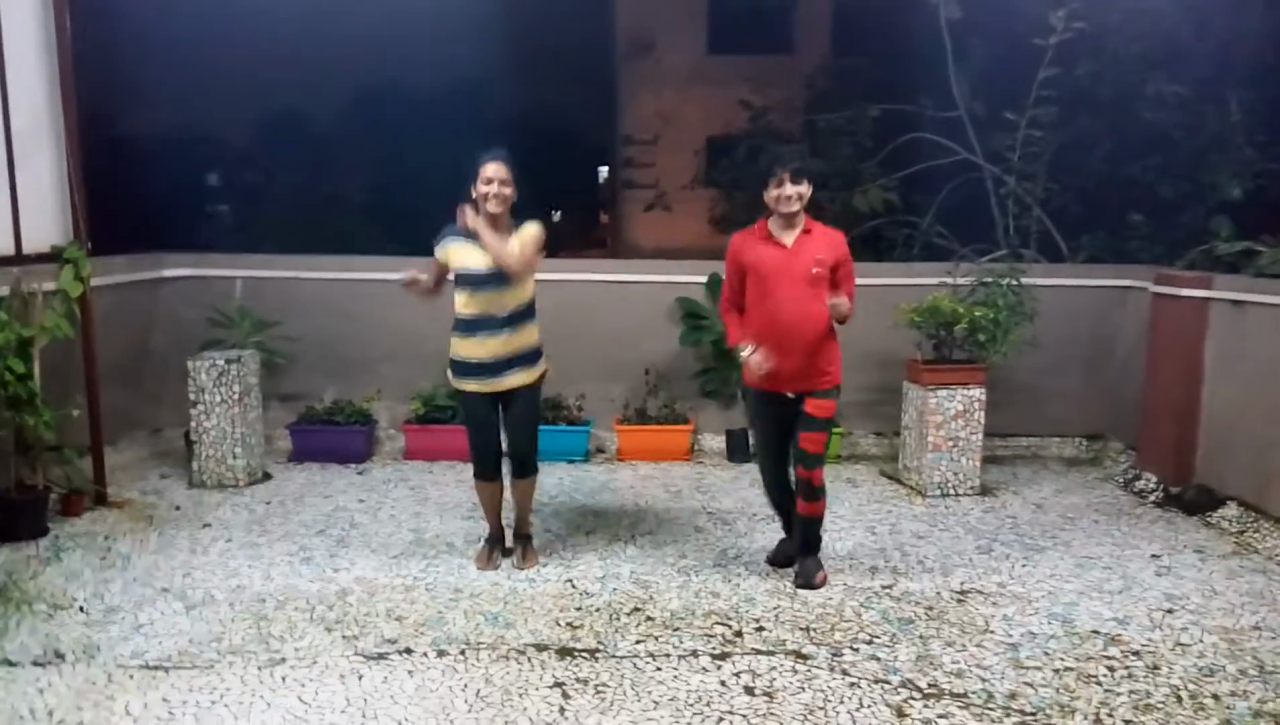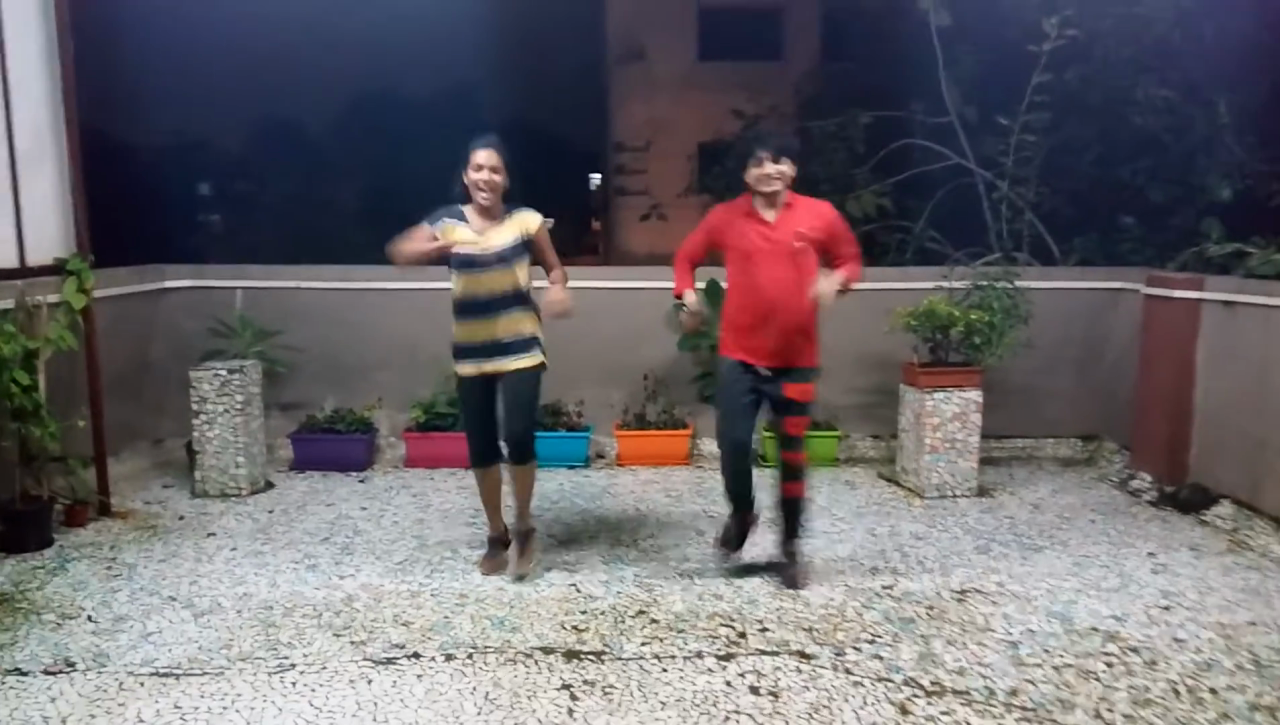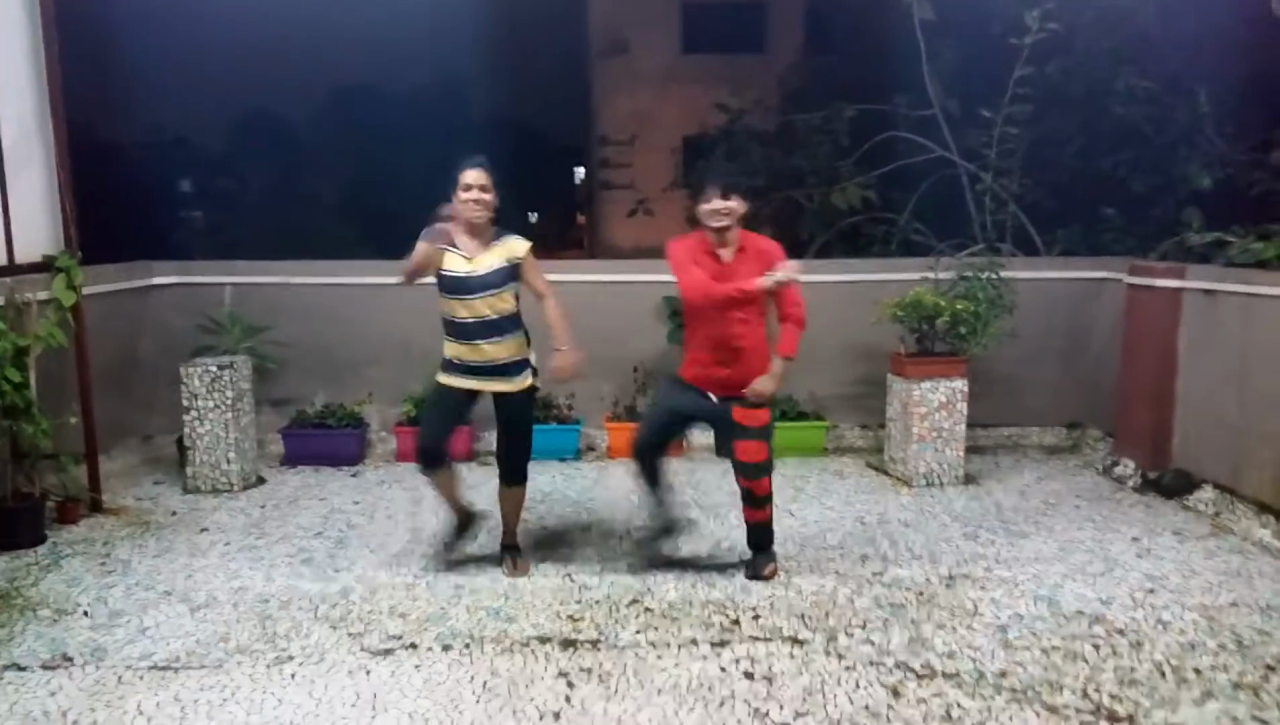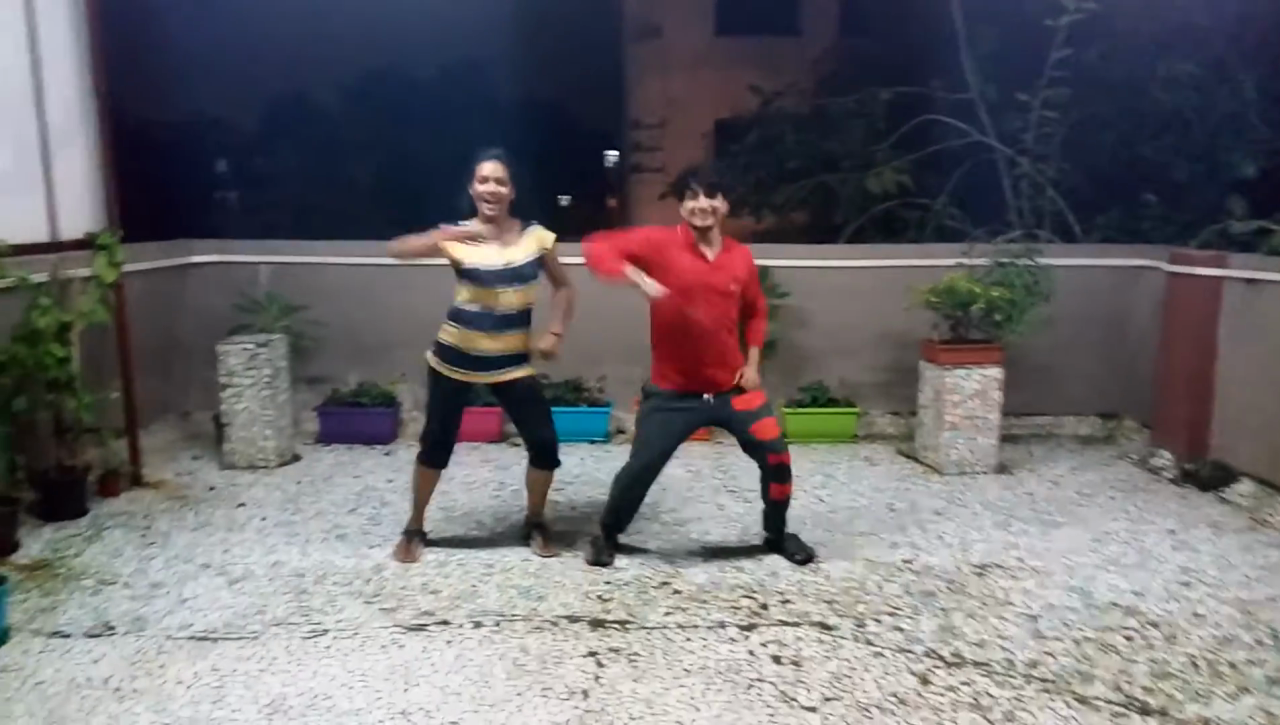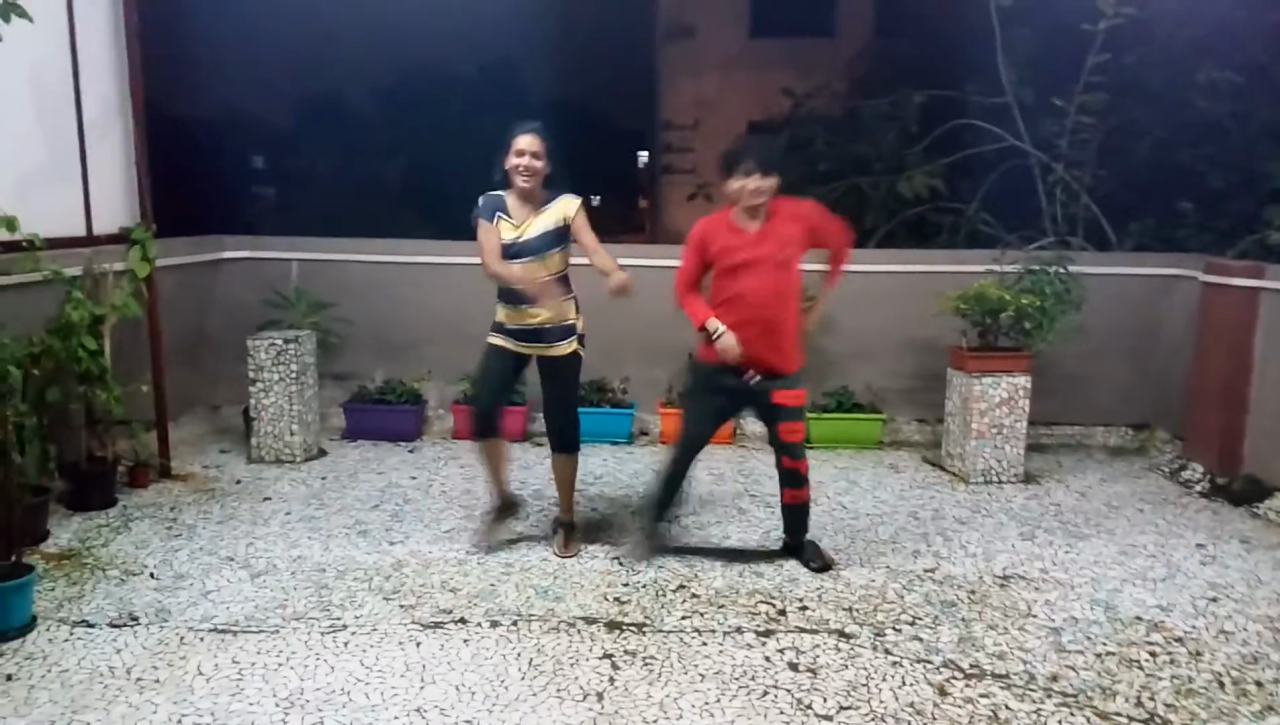
dt=0.3s
person 1, frame 1
left shoulder: (832, 241)
right shoulder: (744, 244)
left elbow: (845, 295)
right elbow: (730, 305)
left wrist: (843, 305)
right wrist: (744, 350)
left hip: (818, 380)
right hip: (765, 382)
left knee: (809, 473)
right knee: (774, 470)
left ankle: (808, 552)
right ankle: (791, 532)
person 1, frame 2
left shoulder: (819, 214)
right shoulder: (724, 217)
left elbow: (849, 260)
right elbow: (685, 257)
left wrist: (834, 282)
right wrist: (687, 294)
left hip: (795, 358)
right hip: (739, 356)
left knee: (792, 454)
right knee: (734, 443)
left ankle: (790, 543)
right ankle: (742, 511)
person 1, frame 3
left shoulder: (767, 250)
right shoulder: (684, 248)
left elbow: (793, 319)
right elbow: (698, 294)
left wrist: (774, 373)
right wrist: (766, 283)
left hip: (750, 388)
right hip: (693, 381)
left knee: (753, 477)
right knee: (646, 446)
left ankle: (762, 550)
right ankle: (663, 513)
person 1, frame 4
left shoulder: (740, 257)
right shoulder: (660, 242)
left elbow: (756, 311)
right elbow: (595, 248)
left wrist: (753, 362)
right wrist: (637, 278)
left hip: (731, 385)
right hip: (673, 390)
left knee: (776, 456)
right knee: (640, 467)
left ankle: (778, 533)
right ankle: (607, 534)
person 1, frame 5
left shoulder: (799, 215)
right shoulder: (708, 229)
left elbow: (841, 237)
right elbow: (686, 289)
left wrist: (822, 295)
right wrist: (715, 328)
left hip: (777, 366)
right hip: (717, 364)
left knee: (793, 455)
right knee: (687, 448)
left ankle: (797, 539)
right ankle: (656, 518)
person 2, frame 1
left shoulder: (530, 231)
right shoulder: (452, 237)
left elbow: (524, 272)
right elbow: (433, 284)
left wrist: (479, 229)
right wrist: (420, 282)
left hip: (522, 361)
right hip: (472, 365)
left knee: (524, 453)
right knee: (485, 455)
left ankle: (522, 531)
right ankle: (495, 534)
person 2, frame 2
left shoulder: (527, 220)
right shoulder: (447, 219)
left elbow: (555, 267)
right elbow: (399, 252)
left wrist: (558, 291)
right wrist: (440, 242)
left hip: (519, 348)
right hip: (471, 351)
left knee: (519, 436)
right knee: (481, 446)
left ankle: (523, 528)
right ankle: (497, 535)
person 2, frame 3
left shoulder: (515, 245)
right shoulder: (439, 235)
left elbow: (546, 297)
right elbow: (409, 274)
left wrist: (565, 346)
right wrist: (439, 237)
left hip: (511, 367)
right hip: (459, 368)
left knee: (513, 459)
right knee: (428, 447)
left ankle: (510, 543)
right ankle: (462, 514)
person 2, frame 4
left shoulder: (537, 236)
right shoulder: (456, 235)
left elbow: (564, 286)
right elbow: (399, 249)
left wrist: (555, 332)
right wrist: (445, 238)
left hip: (511, 363)
right hip: (456, 358)
left knee: (544, 443)
right knee: (435, 443)
left ankle: (535, 522)
right ankle: (414, 529)
person 2, frame 5
left shoulder: (566, 205)
right shoulder: (490, 205)
left elbow: (592, 246)
right elbow: (491, 264)
left wrist: (617, 274)
right wrist: (534, 287)
left hip: (558, 333)
right hip: (508, 330)
left knee: (563, 426)
right knee: (483, 410)
left ankle: (565, 519)
right ankle: (502, 499)
